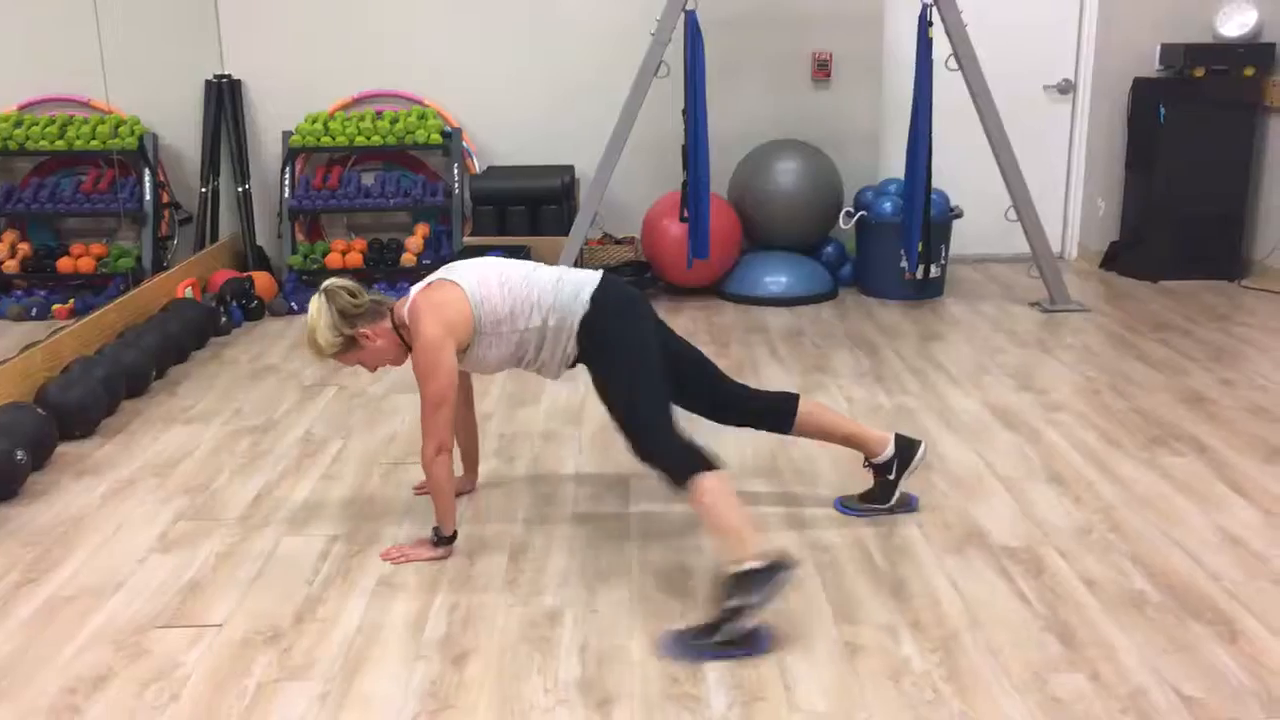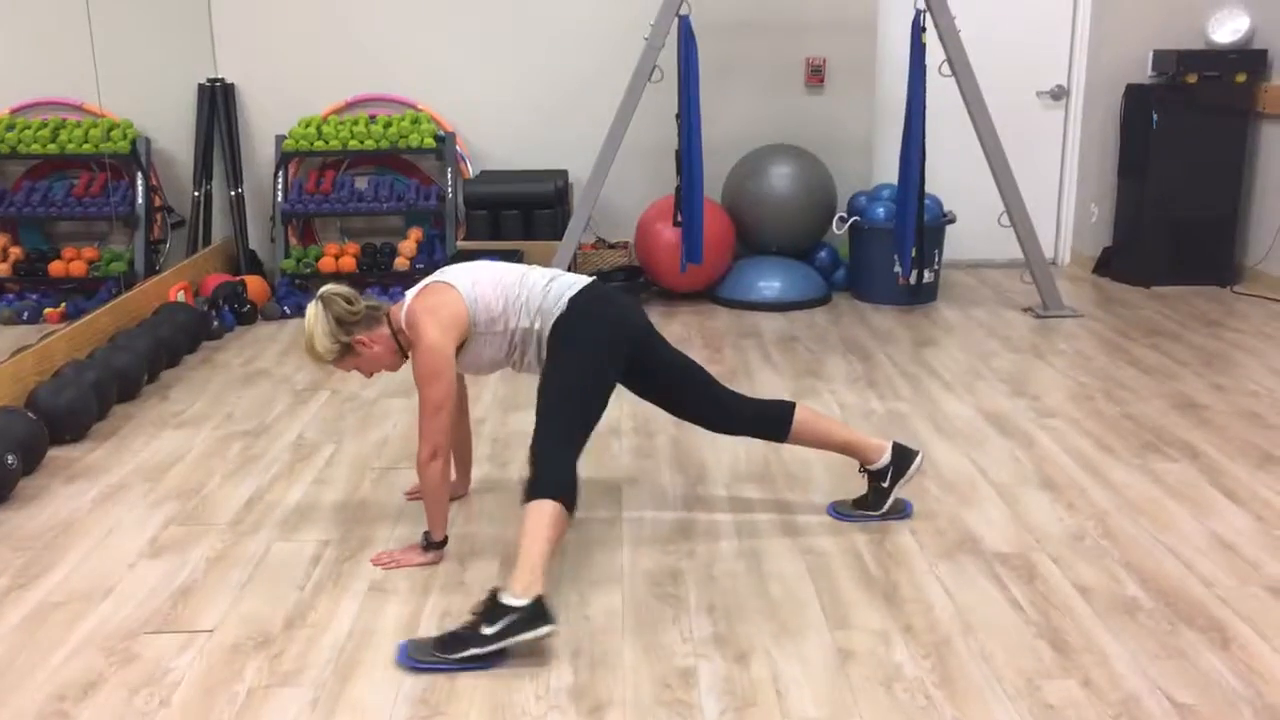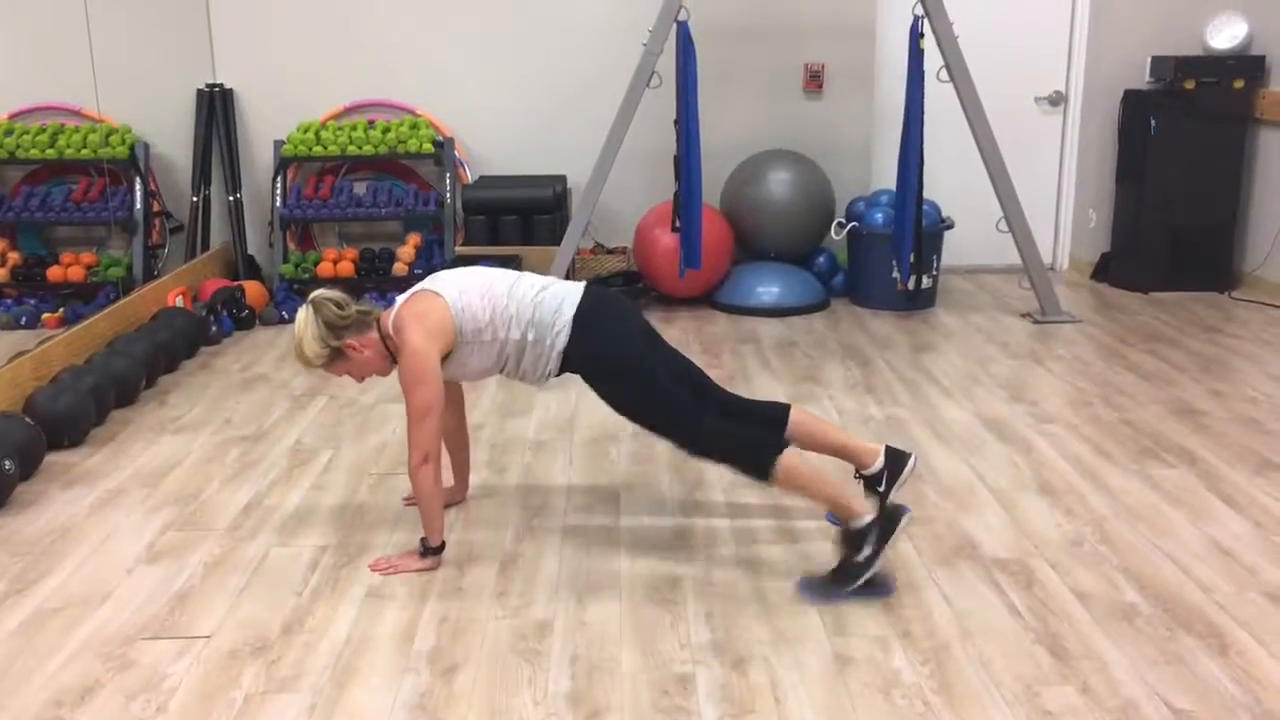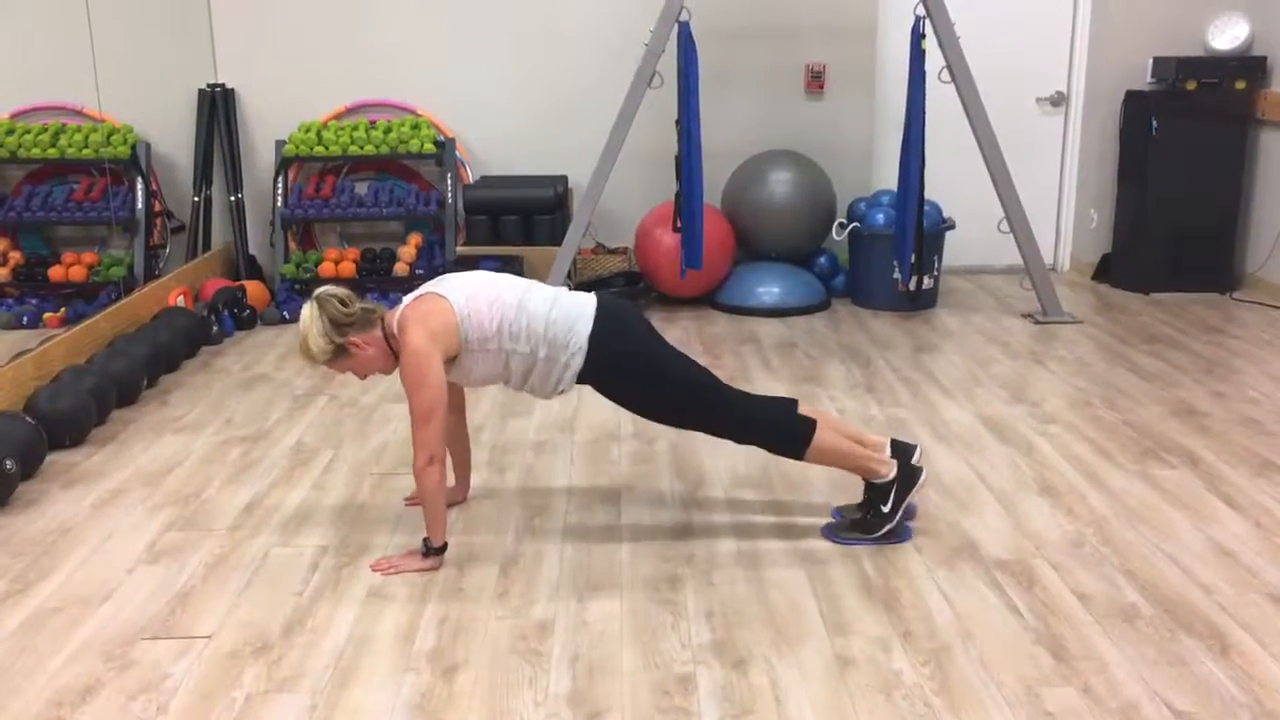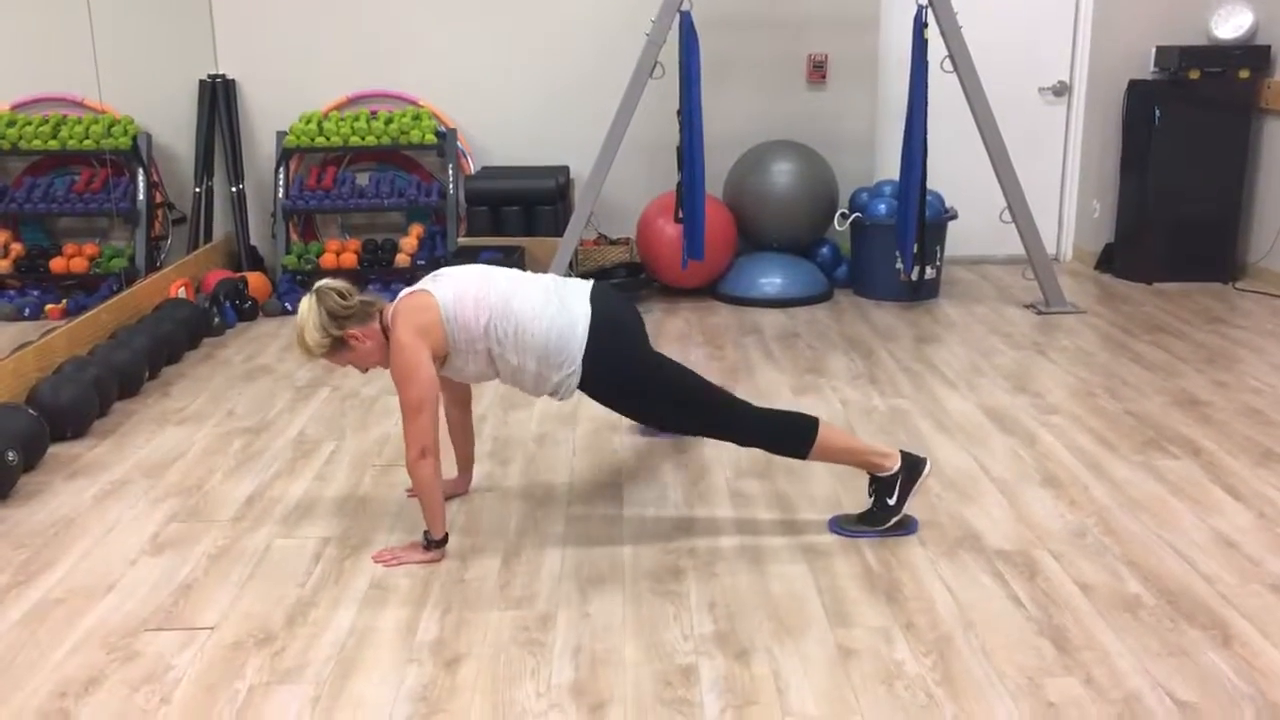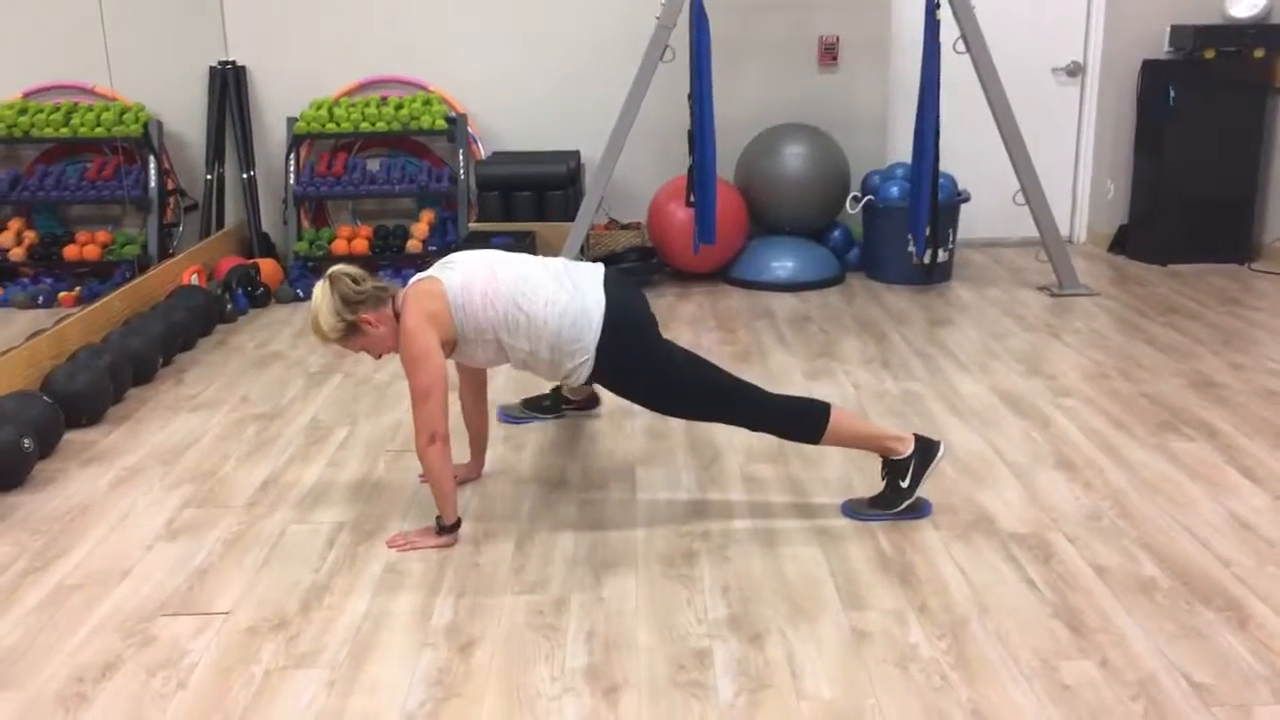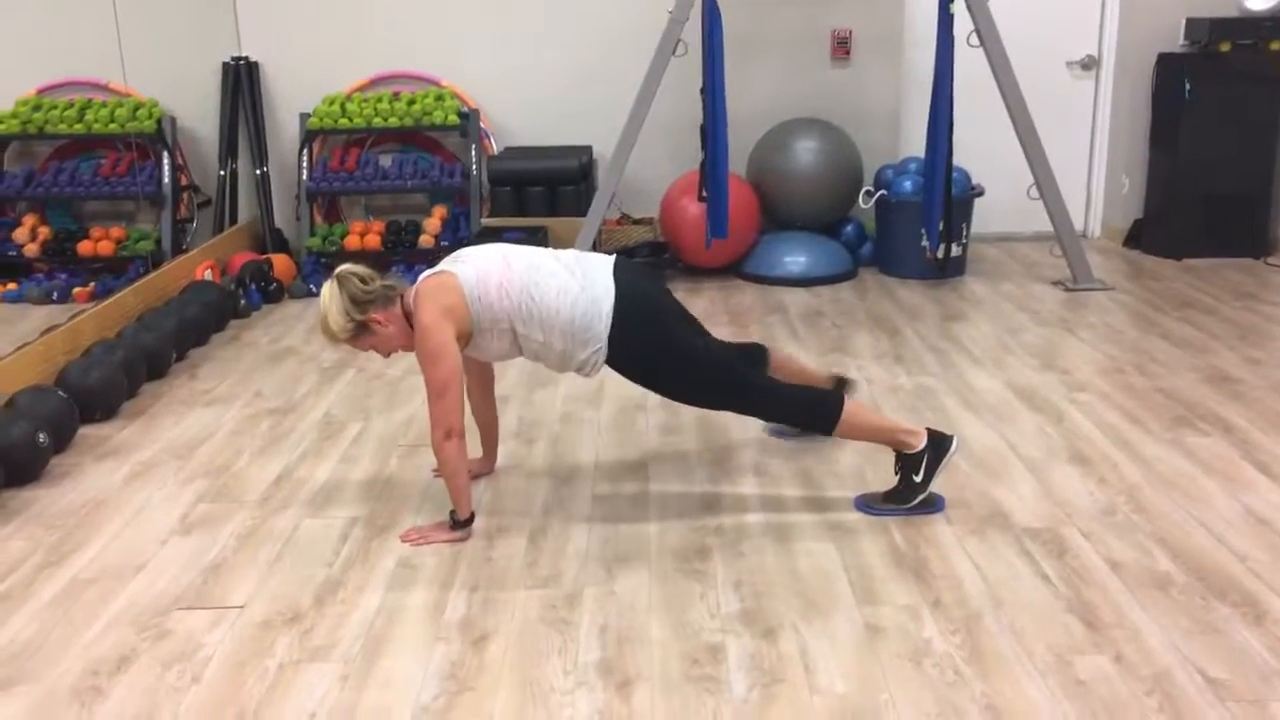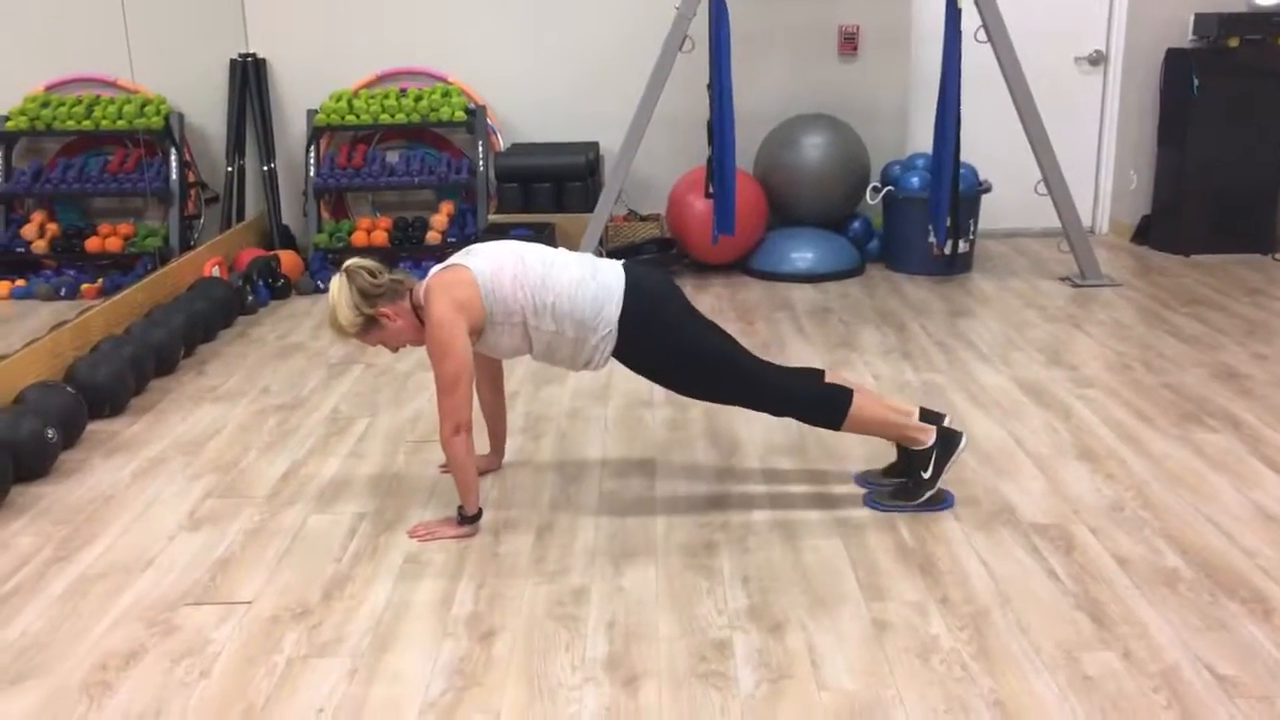
dt=0.4s
person 1, frame 1
left shoulder: (427, 325)
right shoulder: (426, 309)
left elbow: (436, 443)
right elbow: (461, 403)
left wrist: (442, 536)
right wrist: (468, 476)
left hip: (602, 317)
right hip: (608, 313)
left knee: (657, 443)
right knee: (734, 404)
left ankle: (752, 565)
right ankle: (887, 449)
person 1, frame 2
left shoulder: (426, 328)
right shoulder: (418, 313)
left elbow: (431, 446)
right elbow: (456, 409)
left wrist: (432, 542)
right wrist: (460, 481)
left hip: (584, 321)
right hip: (600, 315)
left knee: (552, 459)
right knee: (726, 411)
left ankle: (519, 604)
right ankle: (883, 455)
person 1, frame 3
left shoulder: (413, 334)
right shoulder: (415, 318)
left elbow: (422, 455)
right elbow: (451, 407)
left wrist: (431, 547)
right wrist: (460, 487)
left hip: (589, 331)
right hip: (593, 318)
left knee: (703, 430)
right knee: (721, 410)
left ankle: (865, 515)
right ankle: (877, 461)
person 1, frame 4
left shoulder: (416, 337)
right shoulder: (422, 317)
left elbow: (426, 454)
right elbow: (453, 410)
left wrist: (432, 548)
right wrist: (461, 487)
left hip: (600, 344)
right hip: (600, 325)
left knee: (731, 417)
right knee: (731, 407)
left ankle: (886, 473)
right ankle: (882, 447)
person 1, frame 5
left shoulder: (406, 333)
right shoulder: (423, 307)
left elbow: (420, 449)
right elbow: (457, 394)
left wrist: (433, 539)
right wrist: (464, 478)
left hip: (595, 347)
right hip: (594, 310)
left knee: (732, 421)
left ankle: (890, 466)
person 1, frame 6
left shoulder: (415, 320)
right shoulder: (433, 292)
left elbow: (430, 435)
right elbow: (472, 372)
left wrist: (445, 524)
right wrist: (475, 463)
left hip: (605, 334)
right hip: (602, 294)
left knee: (744, 406)
left ankle: (903, 448)
right ankle: (576, 387)
person 1, frame 7
left shoulder: (429, 315)
right shoulder: (444, 292)
left elbow: (445, 430)
right elbow: (479, 378)
left wrist: (459, 519)
right wrist: (488, 458)
left hip: (618, 322)
right hip: (617, 285)
left knee: (748, 393)
right knee: (716, 358)
left ankle: (915, 442)
right ankle: (826, 382)
person 1, frame 8
left shoulder: (441, 308)
right shoulder: (455, 287)
left elbow: (454, 425)
right elbow: (488, 372)
left wrist: (467, 515)
right wrist: (496, 454)
left hip: (630, 318)
right hip: (631, 293)
left knee: (764, 391)
right knee: (762, 377)
left ankle: (925, 439)
right ankle: (913, 415)
